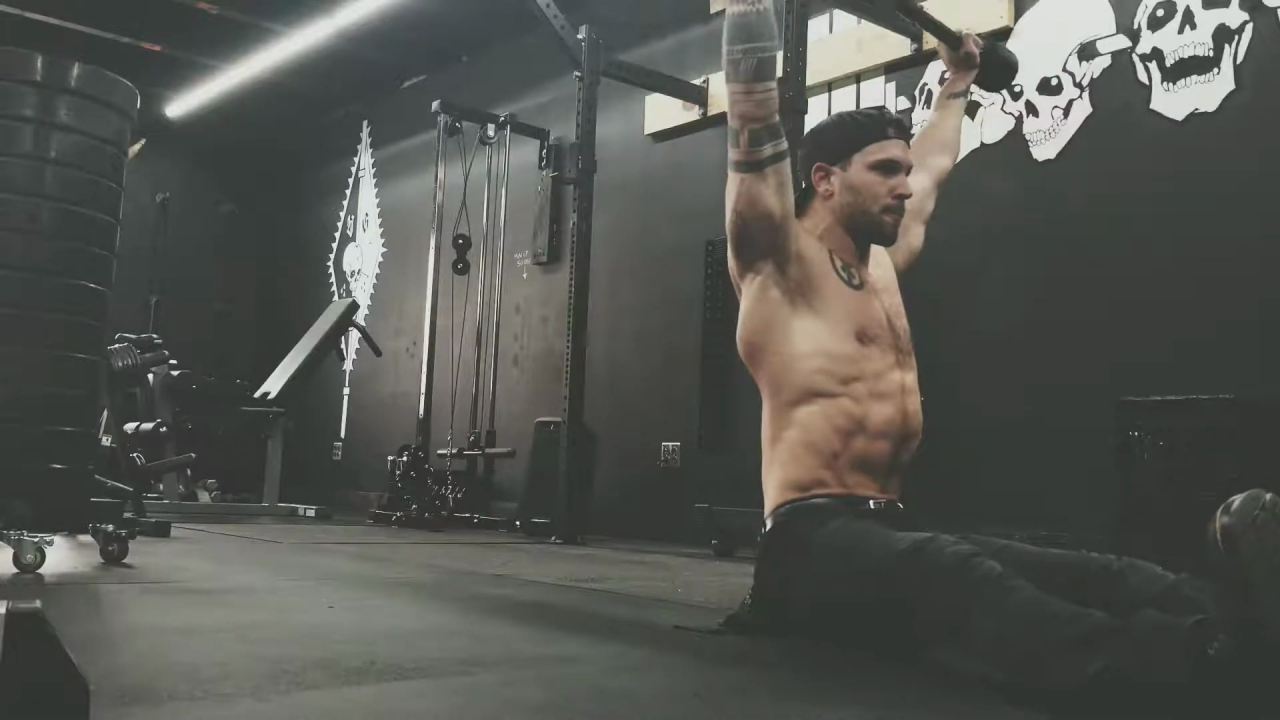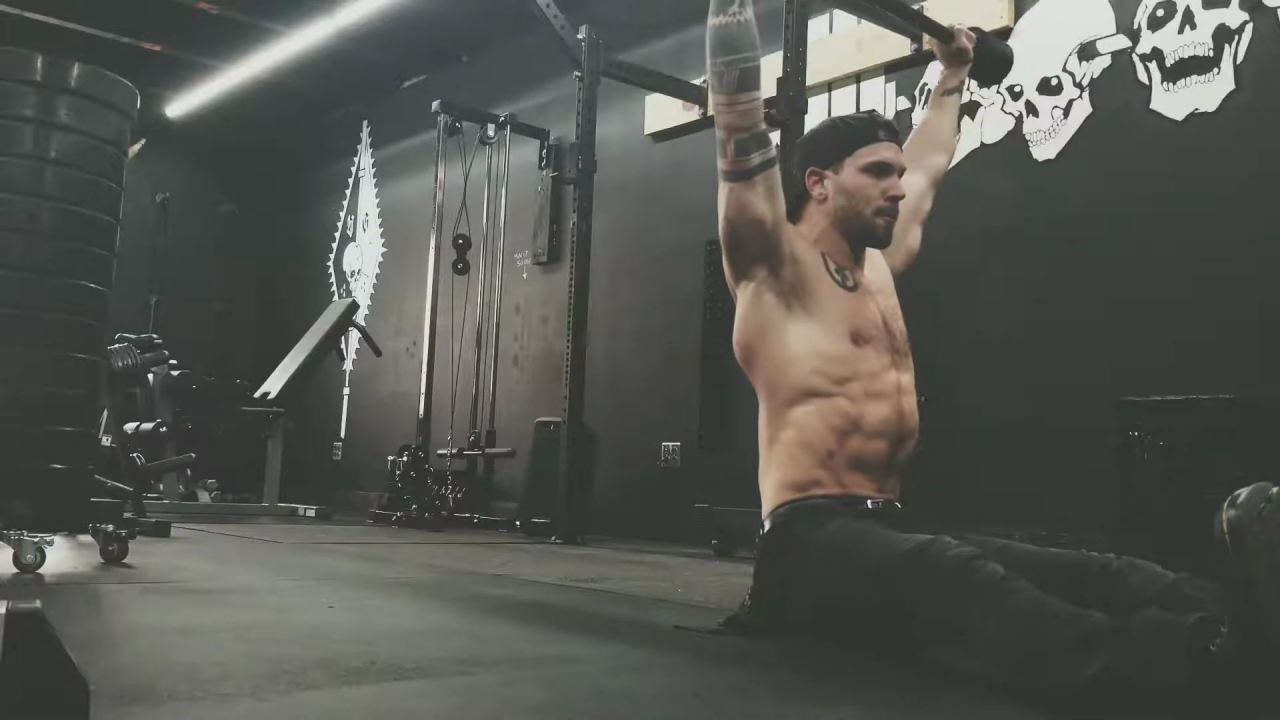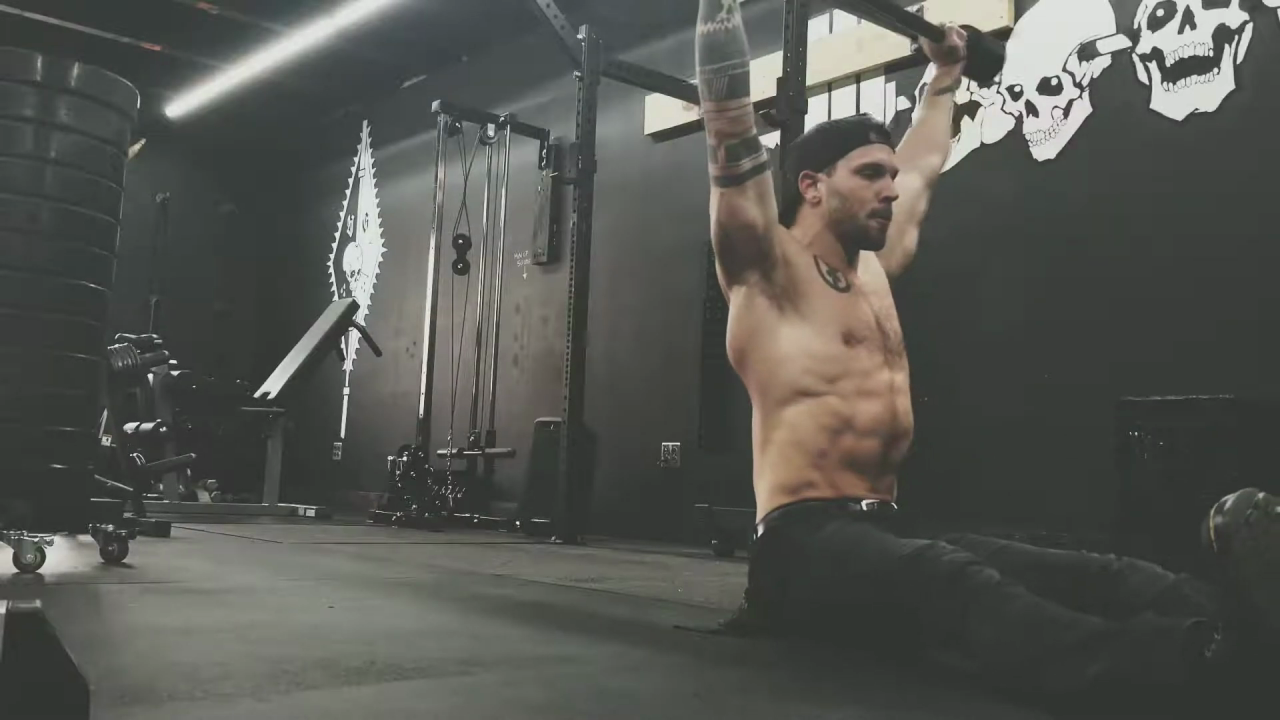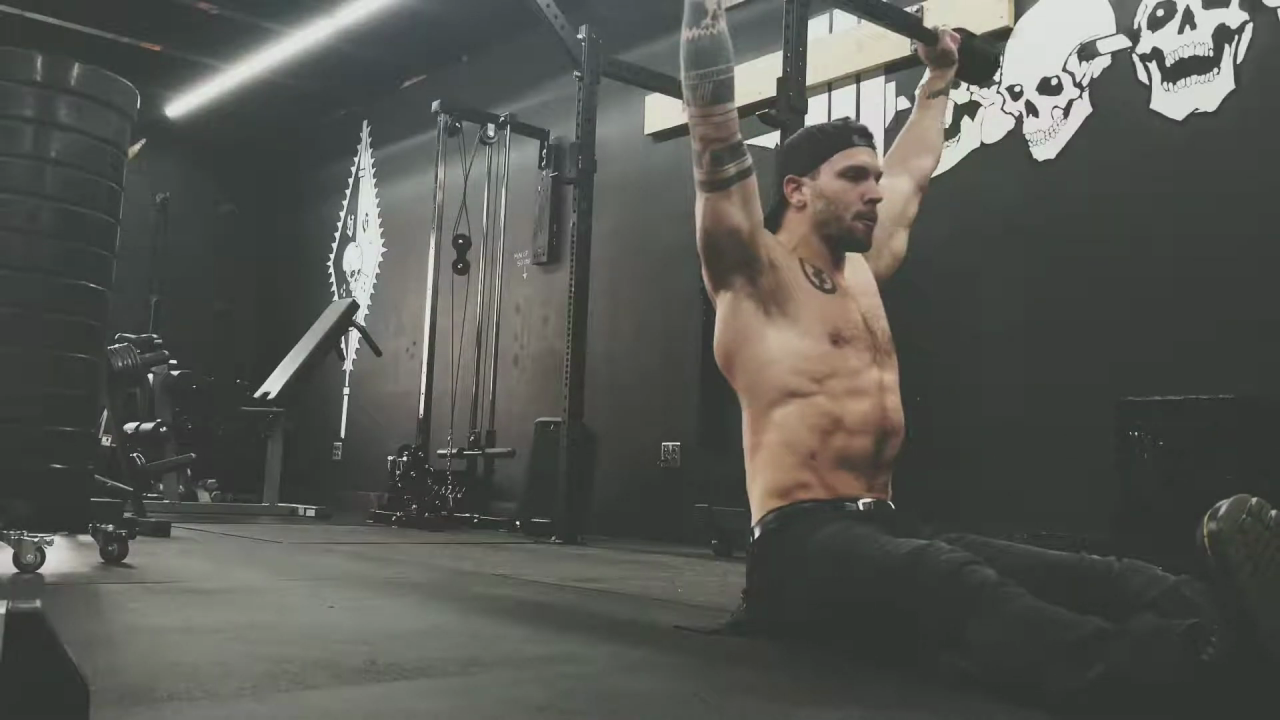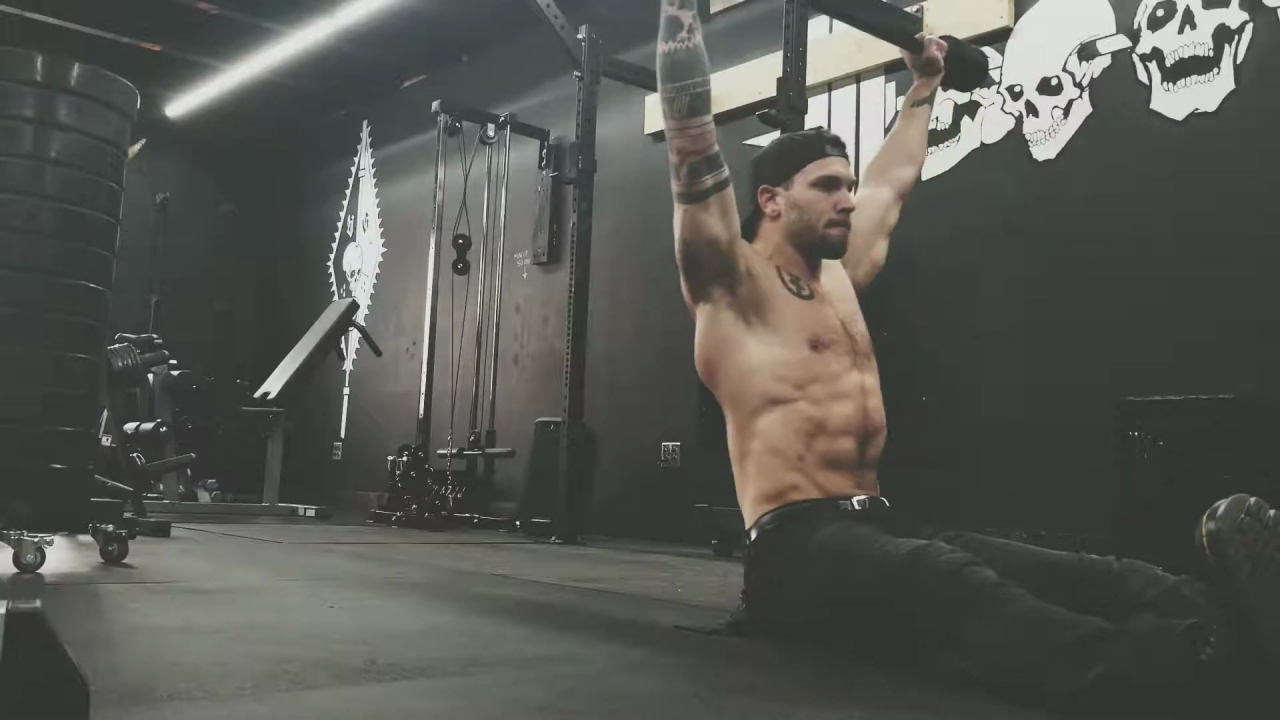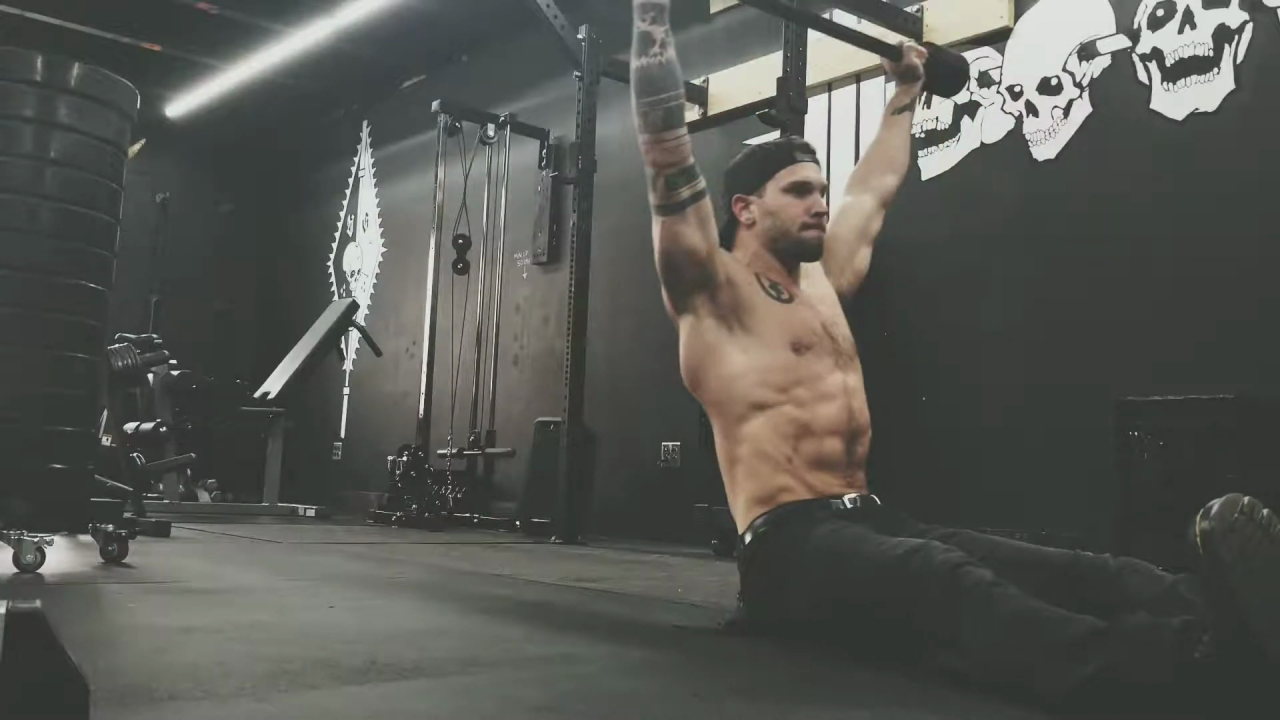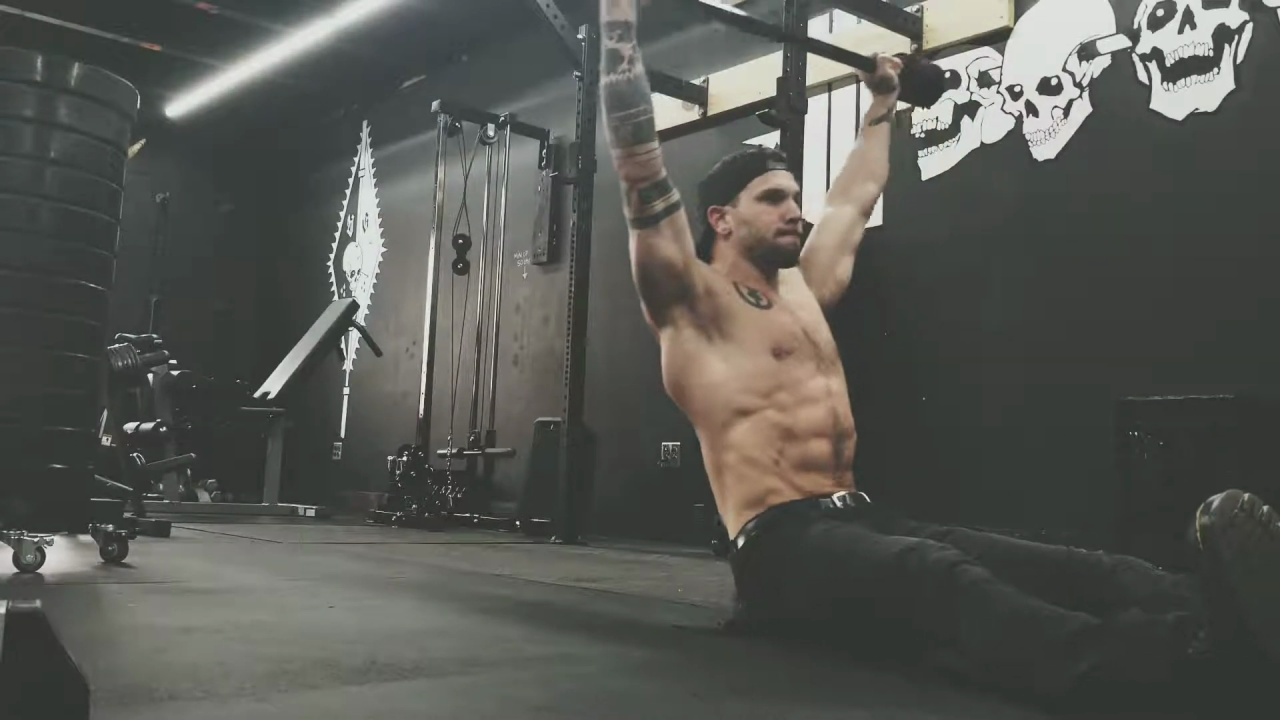
dt=0.1s
person 1, frame 1
left shoulder: (880, 263)
right shoulder: (778, 262)
left elbow: (933, 168)
right elbow: (755, 113)
left wrist: (958, 81)
left hip: (890, 532)
right hip: (810, 547)
left knee: (1092, 576)
right knee: (955, 577)
right ankle: (1185, 656)
person 1, frame 2
left shoulder: (876, 265)
right shoulder: (773, 267)
left elbow: (929, 167)
right elbow: (740, 120)
left wrist: (952, 77)
left hip: (889, 533)
right hip: (809, 548)
left knee: (1091, 575)
right knee: (957, 578)
right ankle: (1188, 654)
person 1, frame 3
left shoulder: (871, 268)
right shoulder: (766, 270)
left elbow: (923, 169)
right elbow: (730, 122)
left wrist: (944, 77)
left hip: (885, 532)
right hip: (804, 548)
left knee: (1086, 575)
right knee: (954, 585)
right ankle: (1188, 657)
person 1, frame 4
left shoulder: (859, 270)
right shoulder: (754, 274)
left elbow: (913, 171)
right elbow: (715, 128)
left wrist: (937, 80)
left hip: (883, 531)
right hip: (800, 551)
left knee: (1083, 577)
right knee: (952, 585)
right ankle: (1192, 657)
person 1, frame 5
left shoulder: (839, 278)
right shoulder: (732, 284)
left elbow: (894, 182)
right elbow: (693, 145)
left wrist: (924, 88)
left hip: (878, 526)
right hip: (796, 550)
left knee: (1073, 573)
right knee: (949, 584)
right ankle: (1182, 658)
person 1, frame 6
left shoulder: (822, 281)
right shoulder: (714, 293)
left elbow: (876, 189)
right elbow: (668, 157)
left wrist: (905, 94)
left hip: (870, 523)
right hip: (790, 551)
left knee: (1070, 572)
right knee: (944, 582)
right ankle: (1176, 658)
person 1, frame 7
left shoulder: (801, 290)
right shoulder: (692, 302)
left elbow: (856, 200)
right elbow: (641, 173)
left wrist: (882, 105)
left hip: (860, 520)
right hip: (784, 548)
left knee: (1058, 567)
right knee: (940, 579)
right ankle: (1161, 654)
